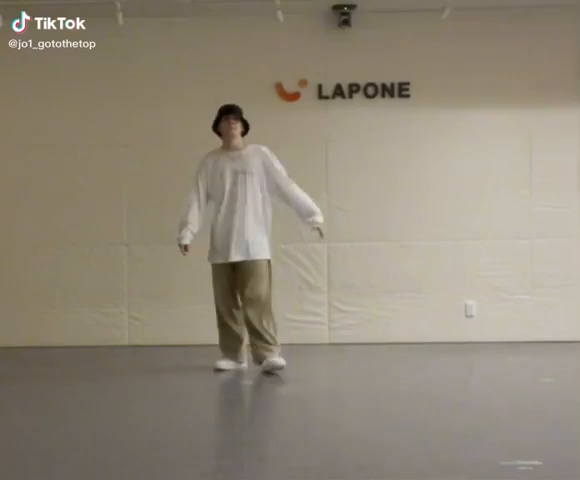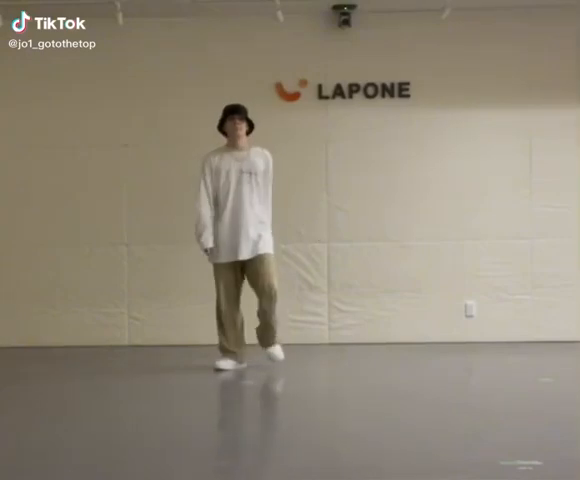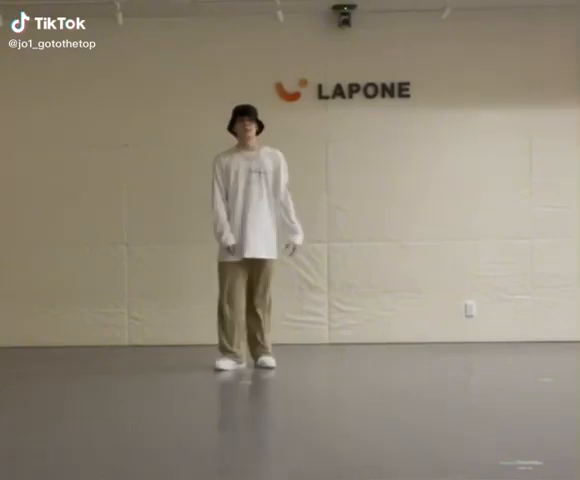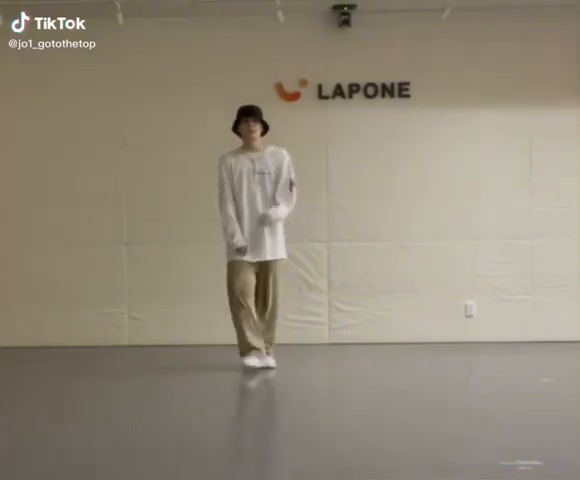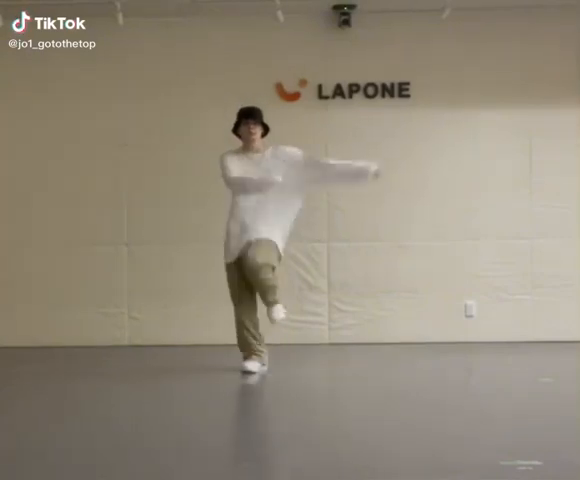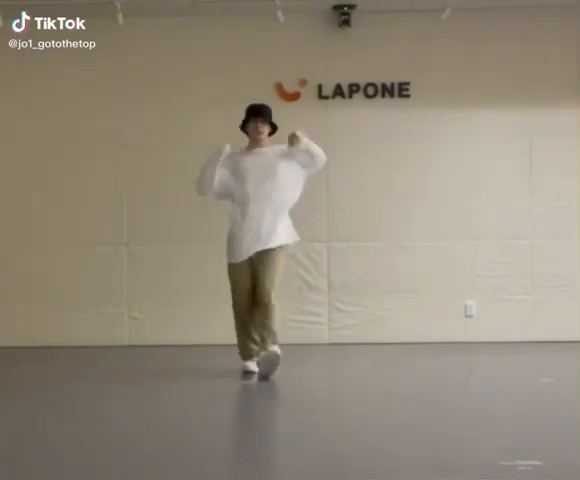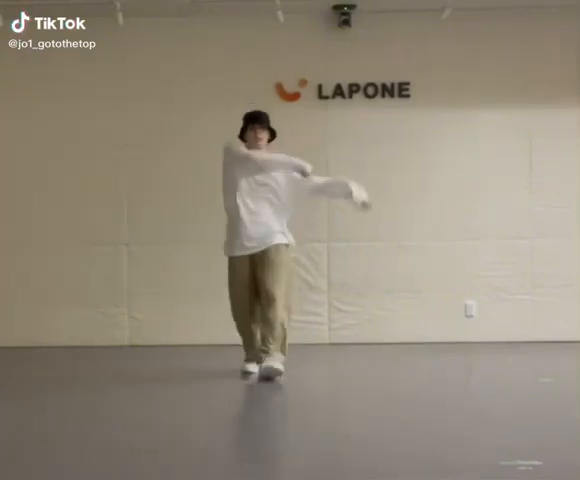
dt=0.3s
person 1, frame 1
left shoulder: (260, 155)
right shoulder: (209, 161)
left elbow: (287, 187)
right elbow: (197, 199)
left wrist: (313, 215)
right wrist: (186, 233)
left hip: (254, 241)
right hip: (222, 243)
left knee: (257, 299)
right knee: (225, 302)
left ankle: (269, 353)
right ankle: (233, 354)
person 1, frame 2
left shoulder: (263, 157)
right shoulder: (213, 160)
left elbow: (266, 198)
right elbow: (205, 201)
left wrist: (265, 230)
right wrist: (205, 236)
left hip: (258, 238)
right hip: (225, 242)
left knee: (268, 290)
right knee: (227, 301)
left ankle: (270, 341)
right ankle: (232, 354)
person 1, frame 3
left shoulder: (274, 158)
right shoulder: (223, 161)
left elbow: (283, 199)
right elbow: (219, 202)
left wrist: (295, 233)
right wrist: (225, 236)
left hip: (265, 241)
right hip: (234, 243)
left knee: (262, 301)
right knee: (230, 300)
left ankle: (263, 352)
right ankle: (231, 354)
person 1, frame 4
left shoulder: (280, 156)
right shoulder: (228, 161)
left elbow: (289, 194)
right elbow: (226, 202)
left wrist: (275, 214)
right wrist: (235, 236)
left hip: (270, 242)
right hip: (240, 242)
left knee: (267, 300)
right knee: (241, 297)
left ankle: (266, 351)
right ankle: (252, 351)
person 1, frame 5
left shoulder: (284, 155)
right shoulder: (229, 159)
left elbow: (325, 168)
right elbow: (235, 183)
left wrist: (362, 169)
right wrist: (267, 180)
left hip: (266, 233)
right hip: (236, 238)
left knee: (256, 263)
right knee: (242, 303)
left ankle: (273, 301)
right ankle: (254, 355)
person 1, frame 6
left shoulder: (285, 154)
right shoulder: (233, 160)
left elbow: (318, 160)
right elbow: (204, 188)
left wrist: (302, 142)
right wrist: (221, 156)
left hip: (272, 239)
right hip: (240, 242)
left knee: (266, 297)
right knee: (243, 303)
left ankle: (267, 348)
right ankle: (251, 354)
person 1, frame 7
left shoulder: (283, 169)
right shoulder: (234, 153)
left elbow: (318, 184)
right elbow: (255, 159)
left wrist: (351, 189)
right wrist: (297, 163)
left hip: (273, 240)
right hip: (240, 244)
left knee: (274, 296)
right knee: (243, 307)
left ankle: (272, 357)
right ankle: (253, 356)
